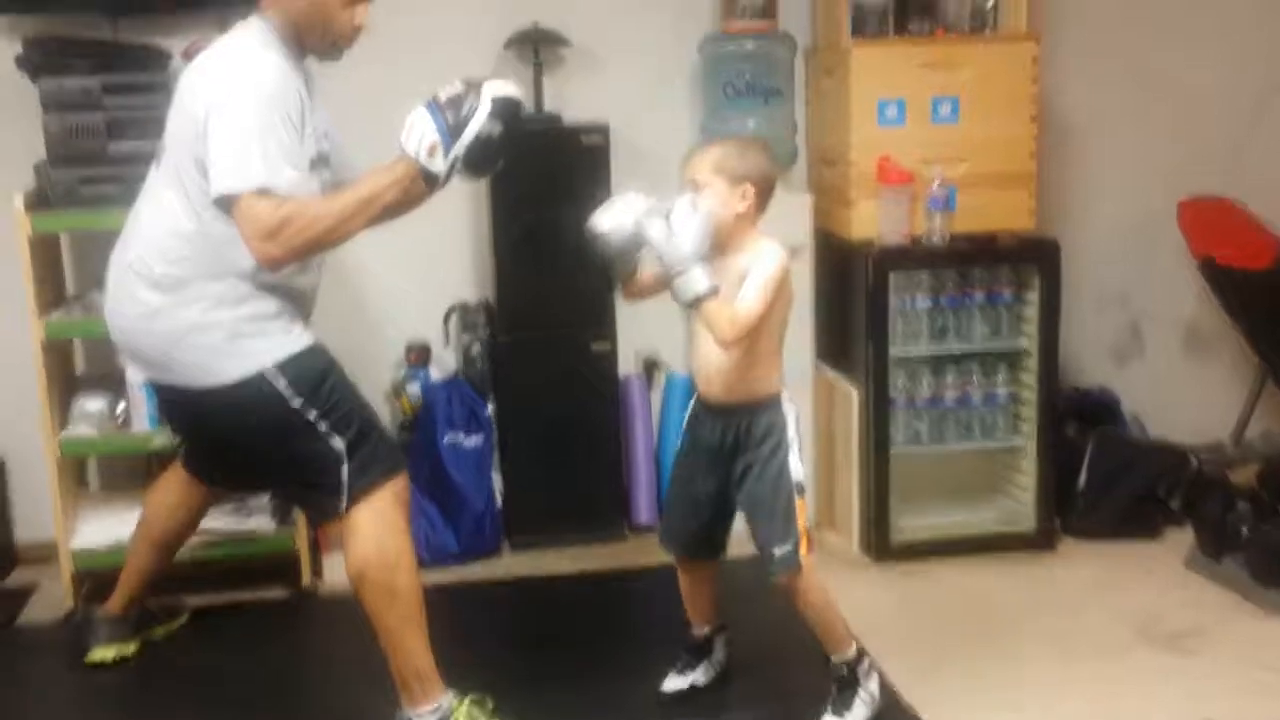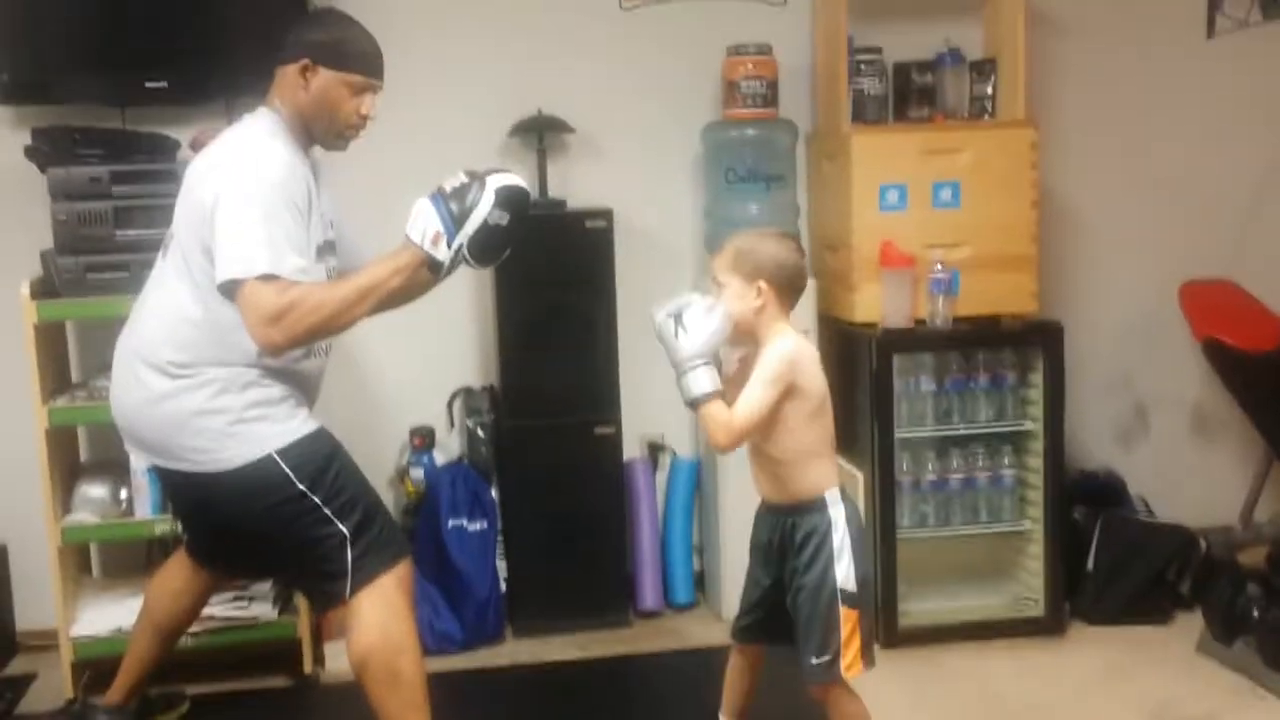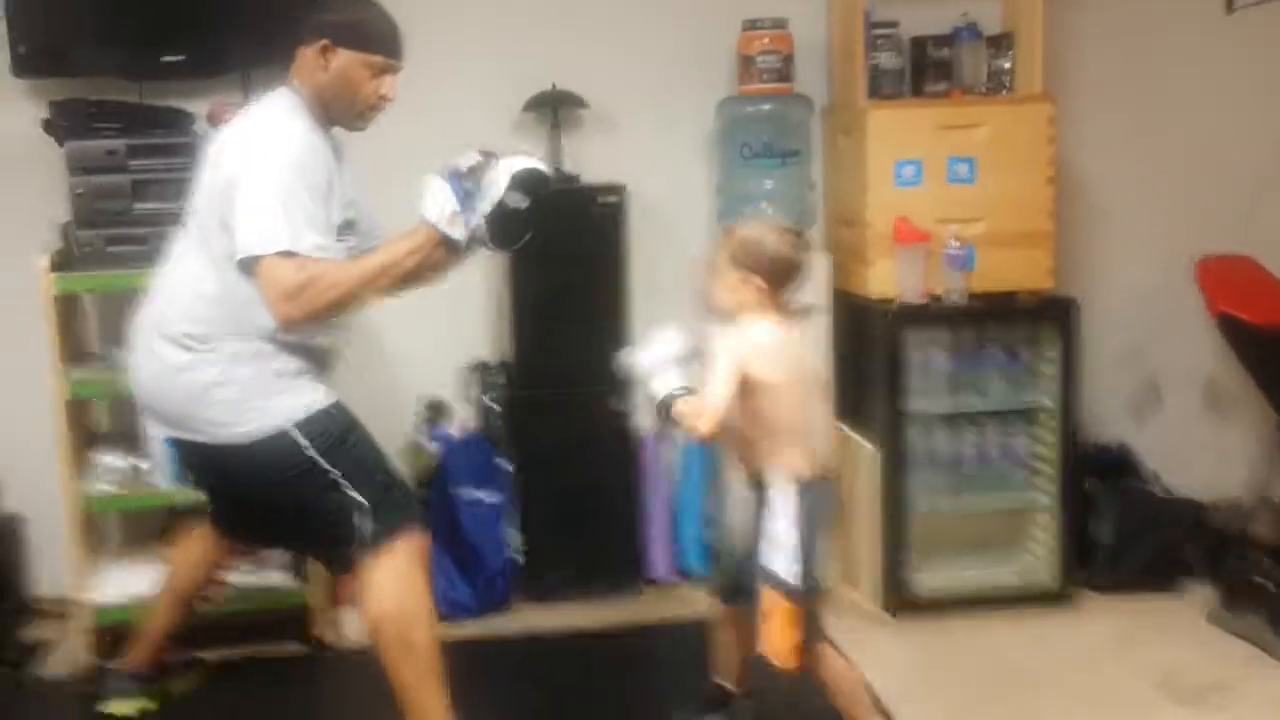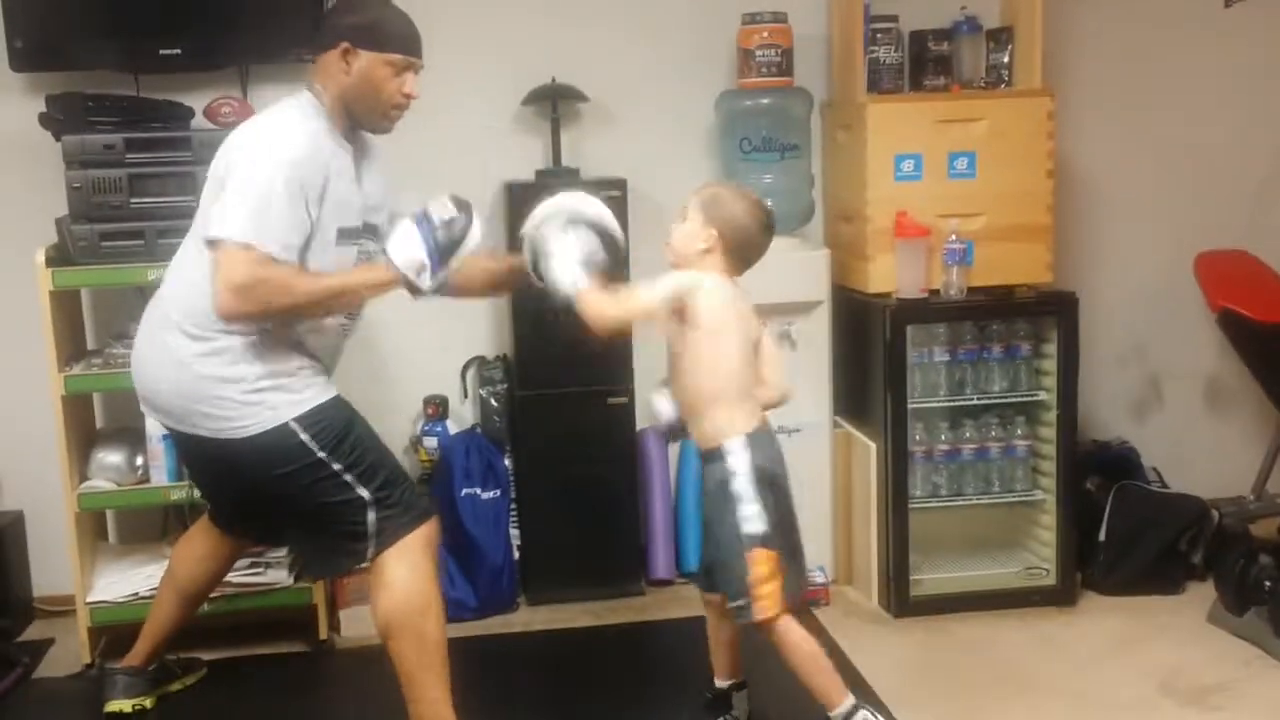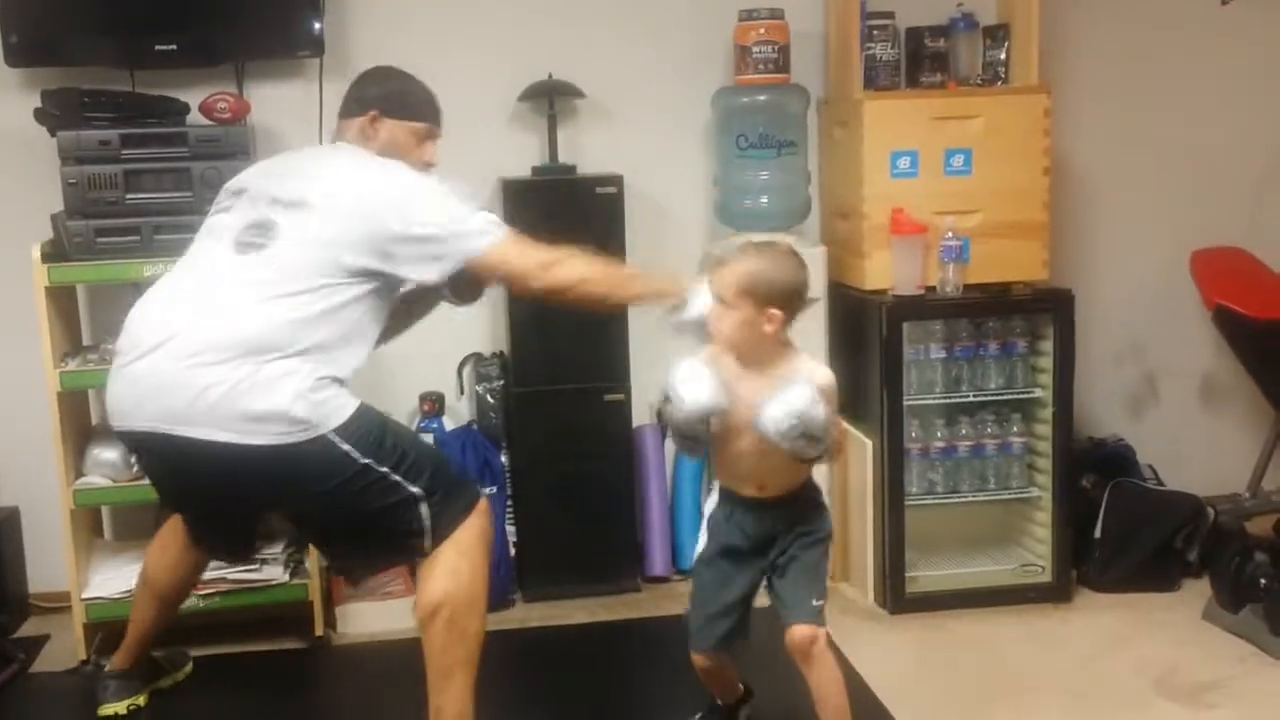
dt=0.4s
person 1, frame 1
left shoulder: (273, 68)
right shoulder: (254, 71)
left elbow: (344, 196)
right elbow: (273, 235)
left wrist: (436, 157)
right wrist: (417, 164)
left hip: (171, 311)
right hip: (210, 324)
left knee: (209, 465)
right knee: (376, 484)
left ankle: (117, 616)
person 1, frame 2
left shoulder: (279, 160)
right shoulder: (262, 162)
left elbow: (347, 290)
right elbow: (274, 322)
left wrist: (442, 250)
right wrist: (419, 252)
left hip: (172, 403)
right hip: (218, 413)
left knee: (215, 554)
right knee: (380, 572)
person 1, frame 3
left shoulder: (304, 141)
right shoulder: (279, 142)
left elbow: (363, 268)
right elbow: (295, 298)
left wrist: (461, 230)
right wrist: (433, 229)
left hip: (192, 373)
right hip: (236, 384)
left knee: (237, 522)
right knee: (395, 541)
person 1, frame 4
left shoulder: (350, 151)
right shoulder: (287, 145)
left elbow: (417, 263)
right elbow: (240, 292)
left wrist: (533, 263)
right wrist: (391, 270)
left hip: (191, 369)
right hip: (233, 377)
left knee: (240, 518)
right knee: (404, 533)
person 1, frame 5
left shoulder: (265, 176)
right shoulder: (390, 191)
right elbow: (542, 271)
left wrist: (432, 290)
right wrist: (676, 291)
left hip: (141, 390)
right hip: (245, 406)
left knee: (204, 519)
right knee: (460, 526)
person 2, frame 1
left shoulder: (768, 256)
right shoulder: (703, 248)
left elbow: (730, 331)
right elbow: (633, 289)
left wrist: (686, 264)
right wrist: (620, 252)
left hip: (760, 424)
right hip: (707, 418)
left knee: (789, 566)
right knee: (688, 547)
left ankle: (855, 672)
right ankle: (706, 646)
person 2, frame 2
left shoulder: (786, 353)
right shoulder: (759, 352)
left elbow: (725, 434)
right elbow: (728, 413)
left wrist: (695, 363)
right wrist: (694, 354)
left hip: (817, 526)
right hip: (775, 520)
left knee: (825, 677)
right knee: (747, 640)
person 2, frame 3
left shoulder: (736, 342)
right shoulder: (786, 336)
left elbow: (705, 423)
left wrist: (664, 380)
left hip: (784, 500)
right hip: (790, 493)
left knee: (797, 642)
right knee: (734, 601)
person 2, frame 4
left shoulder: (689, 285)
right shoulder: (722, 295)
left elbow: (605, 317)
right elbow: (774, 390)
left wrist: (566, 262)
right wrist: (683, 404)
left hip: (740, 468)
right hip: (727, 466)
left knee: (768, 613)
right knee: (717, 596)
person 2, frame 5
left shoulder: (814, 379)
right shoulder: (717, 361)
left elbow: (832, 447)
right elbow: (703, 432)
left wrist: (816, 441)
left hip: (798, 517)
right hip: (730, 516)
left knee: (805, 637)
right knee: (704, 653)
